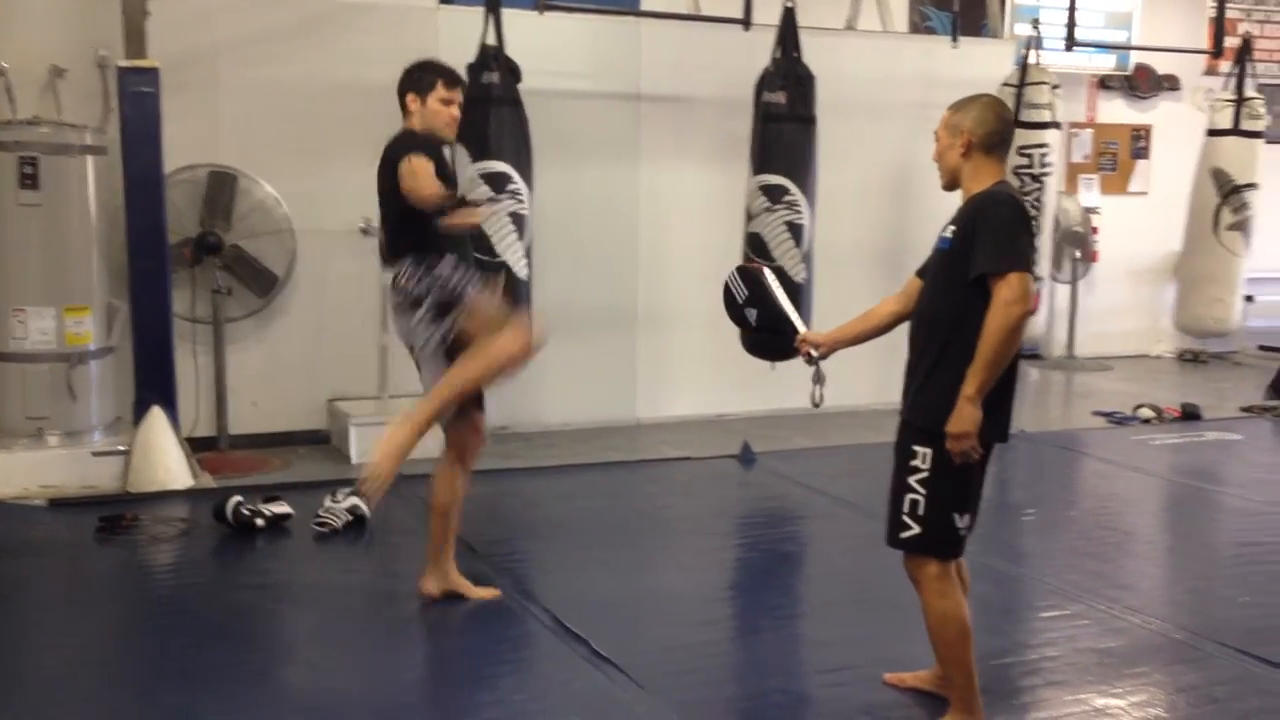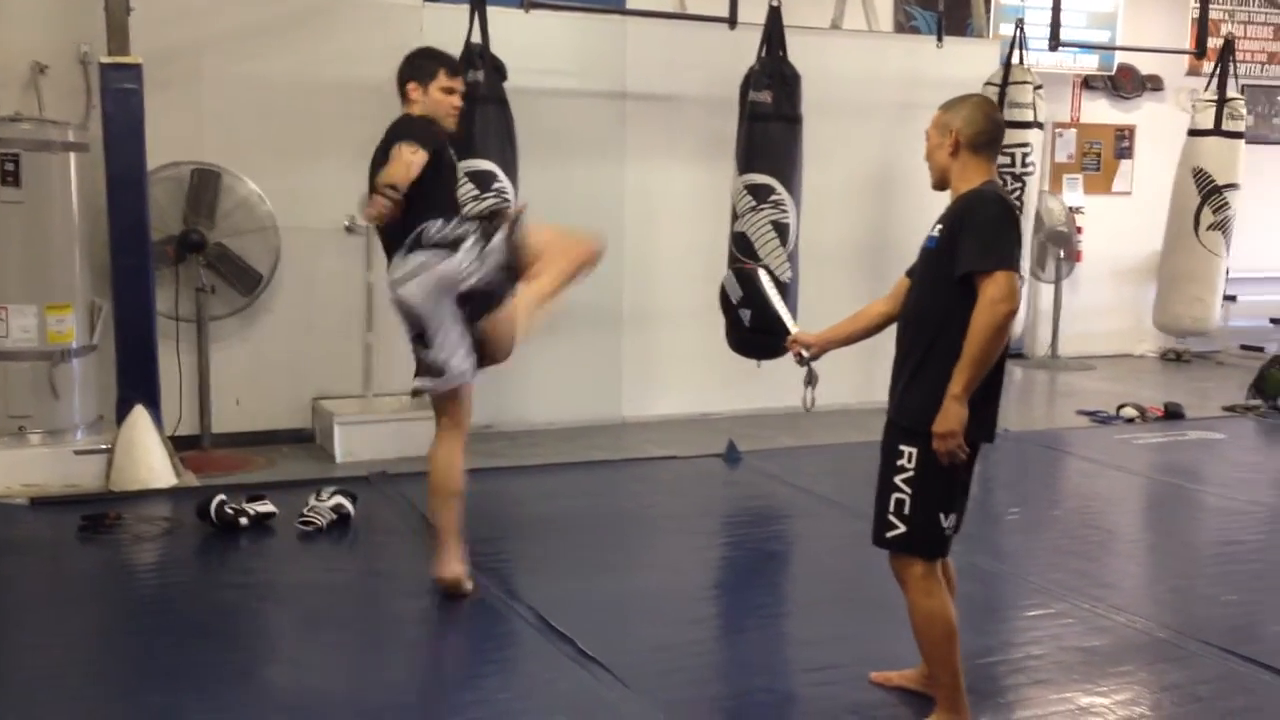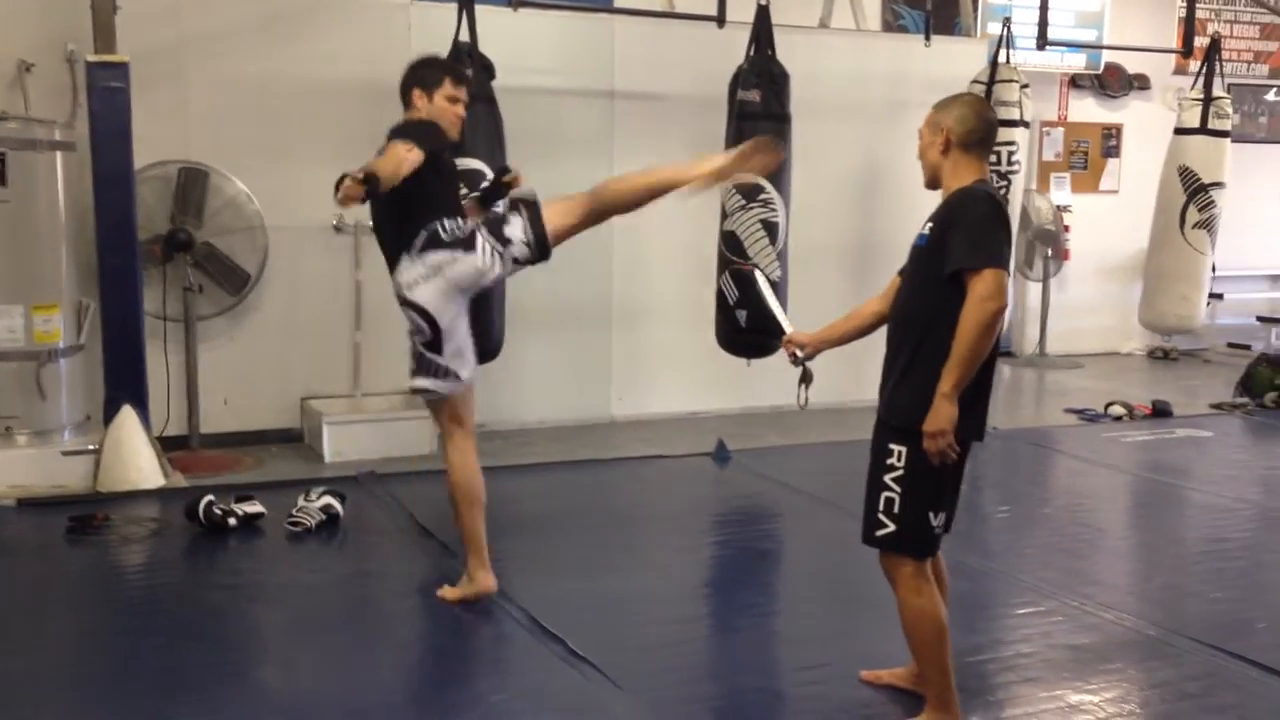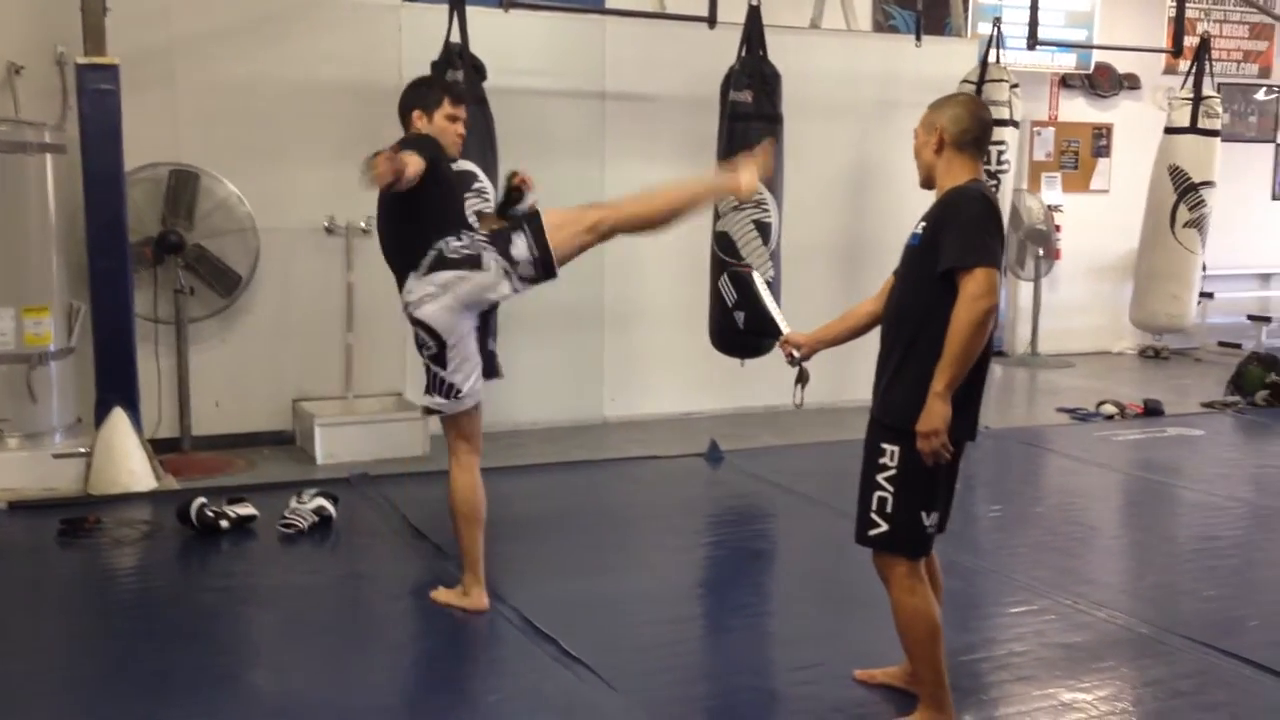
dt=0.1s
person 1, frame 1
left shoulder: (997, 208)
right shoulder: (969, 215)
left elbow: (1014, 302)
right elbow: (906, 300)
left wrist: (971, 399)
right wrist: (830, 340)
left hip: (954, 418)
right hip: (934, 413)
left knee: (928, 559)
right knee: (941, 552)
person 1, frame 2
left shoulder: (985, 207)
right shoulder: (960, 214)
left elbow: (1000, 300)
right elbow: (898, 300)
left wrist: (957, 399)
right wrist: (823, 340)
left hip: (939, 419)
right hip: (922, 413)
left knee: (913, 559)
right knee: (928, 551)
person 1, frame 3
left shoulder: (975, 205)
right shoulder: (952, 211)
left elbow: (989, 298)
right elbow: (891, 300)
left wrist: (948, 397)
right wrist: (817, 340)
left hip: (930, 416)
right hip: (913, 410)
left knee: (903, 557)
right knee: (919, 549)
right ankle: (924, 670)
person 1, frame 4
left shoulder: (968, 205)
right shoulder: (947, 210)
left elbow: (981, 298)
right elbow: (889, 300)
left wrist: (940, 397)
right wrist: (814, 340)
left hip: (922, 417)
right hip: (907, 411)
left knee: (897, 557)
right knee: (914, 548)
right ankle: (918, 669)
person 2, frame 1
left shoulder: (426, 154)
right shoulder: (412, 146)
right elbow: (421, 186)
left wrist: (467, 250)
right wrist: (451, 206)
left hip: (444, 310)
right hip: (428, 276)
left knee: (466, 439)
right knee: (515, 338)
left ankle: (440, 571)
right ankle: (407, 425)
person 2, frame 2
left shoulder: (395, 141)
right shoulder: (416, 129)
right elbow: (403, 169)
right wrist: (385, 196)
left hip: (415, 281)
right hip: (441, 245)
left knee: (454, 420)
right knee: (579, 247)
left ankle: (450, 557)
right ankle: (517, 308)
person 2, frame 3
right shoulder: (416, 134)
right elbow: (395, 163)
left wrist: (491, 192)
right wrist: (364, 179)
left hip: (417, 283)
right hip: (455, 246)
left knee: (456, 429)
right knee: (591, 201)
left ankle: (477, 572)
right ankle: (707, 168)
person 2, frame 4
left shoulder: (396, 202)
right shoulder: (416, 148)
right elbow: (406, 164)
left wrist: (504, 203)
right wrist: (389, 166)
left hip: (427, 304)
right hip: (462, 265)
left knee: (463, 446)
right knee: (599, 219)
left ankle: (471, 586)
right ankle: (727, 181)
